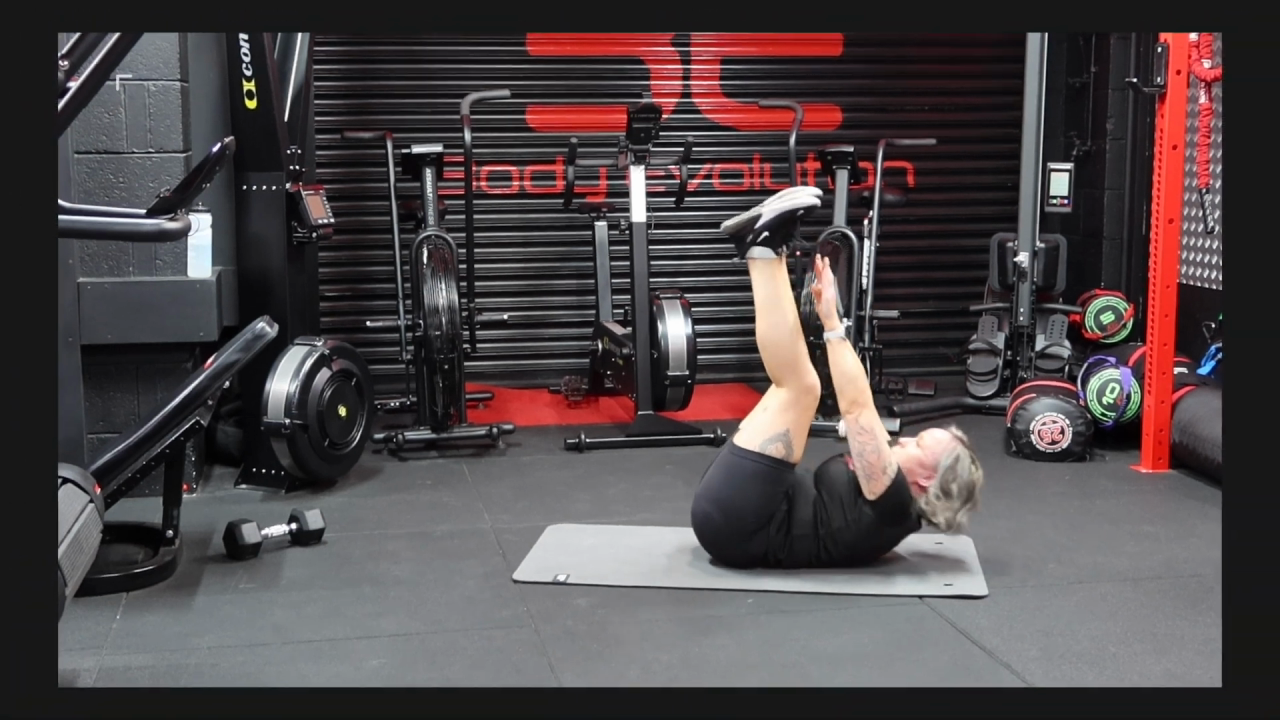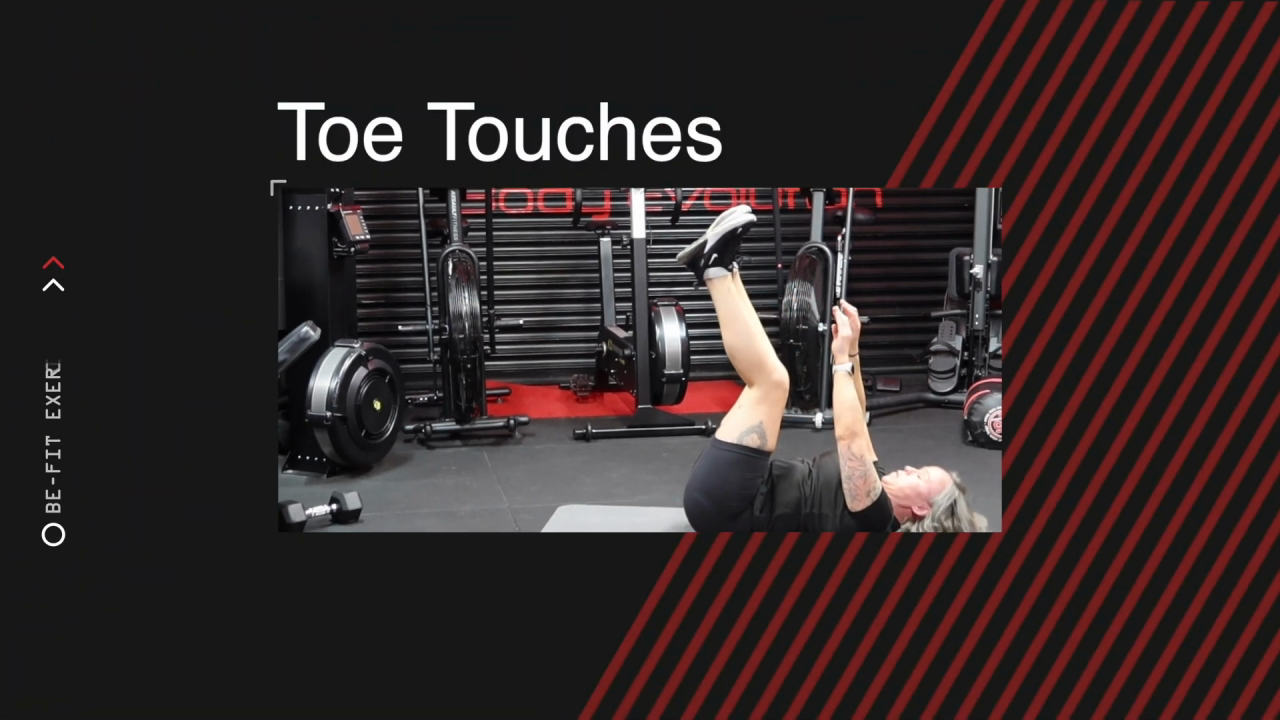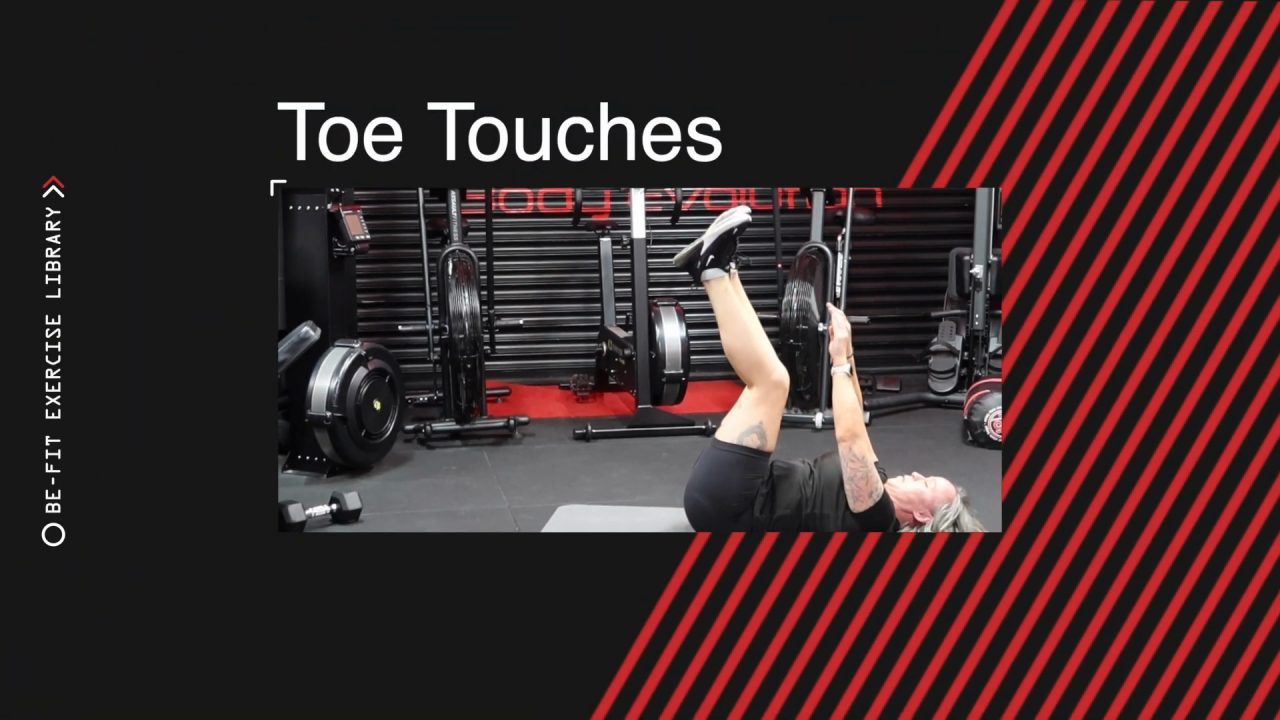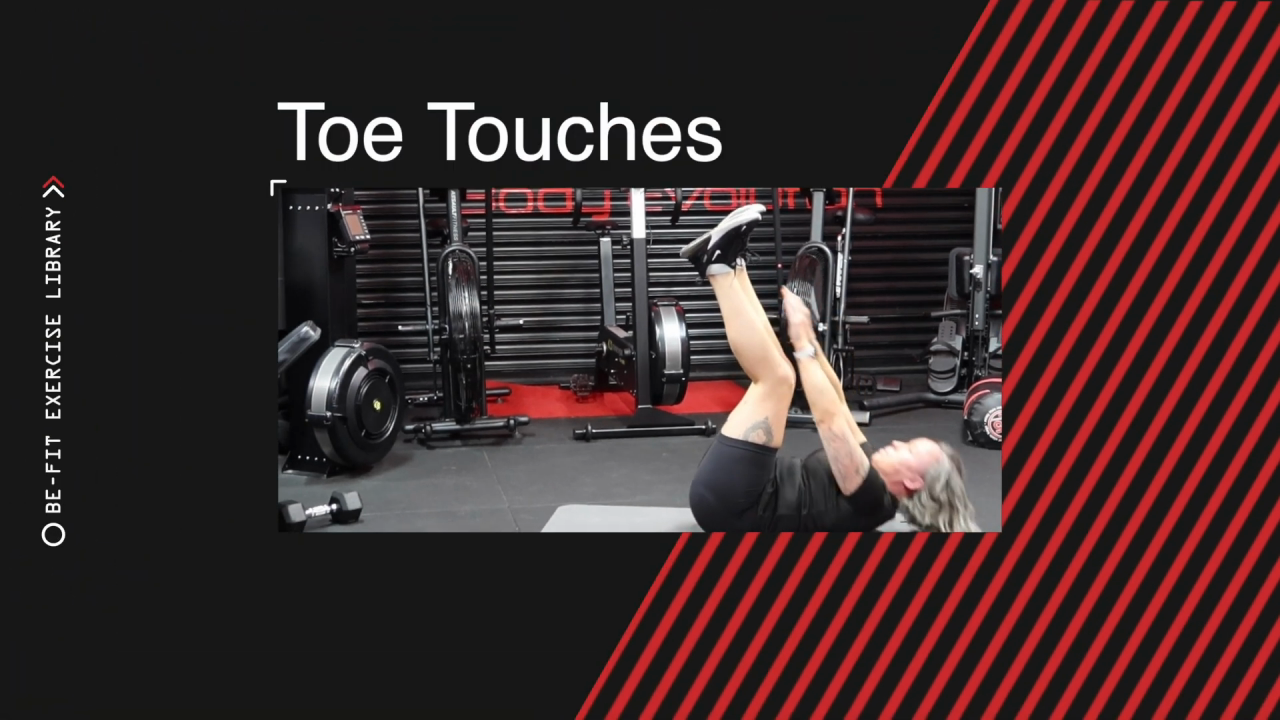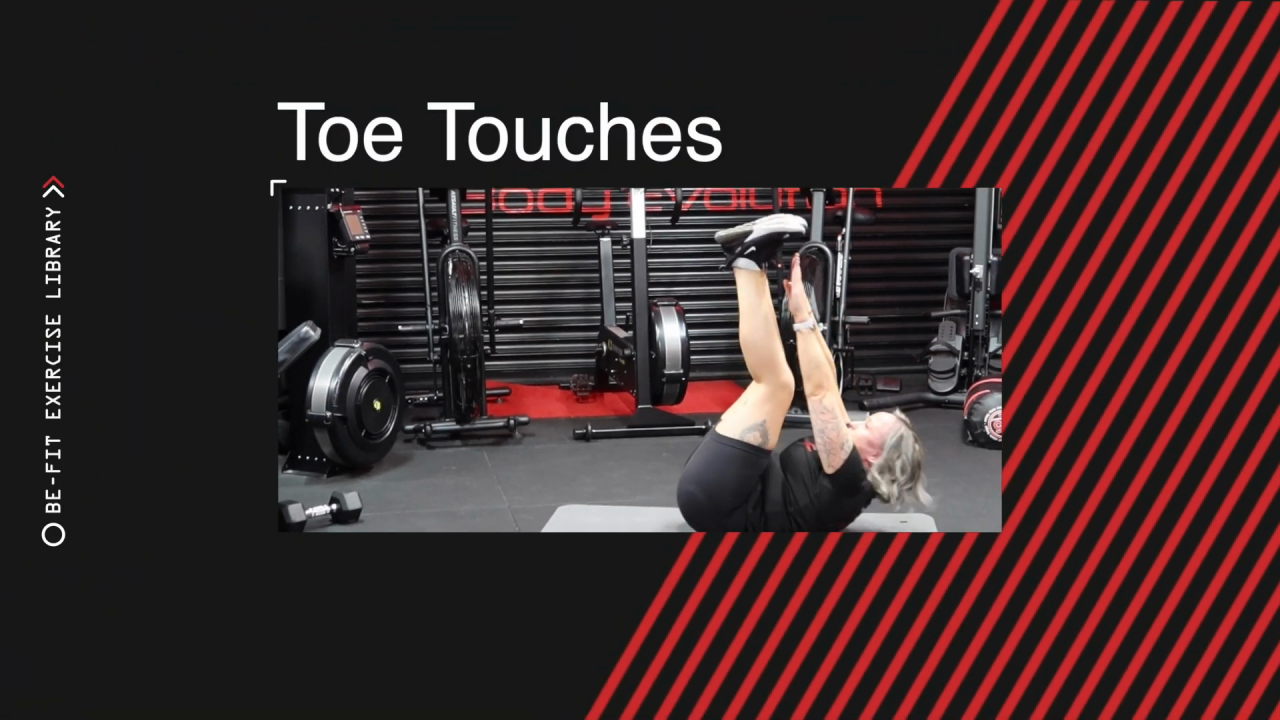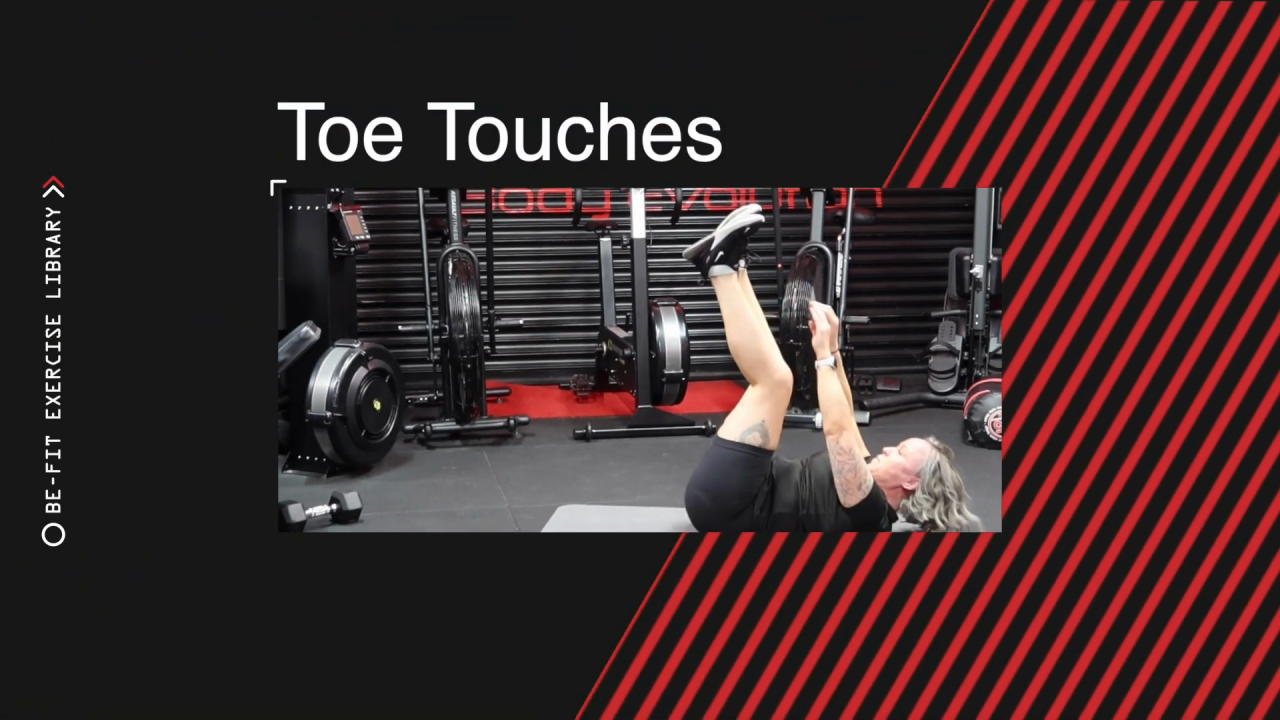
dt=0.4s
person 1, frame 1
left shoulder: (895, 506)
right shoulder: (894, 486)
left elbow: (857, 410)
right elbow: (859, 404)
left wrist: (834, 326)
right wrist: (832, 321)
left hip: (732, 524)
right hip: (735, 518)
left knee: (800, 385)
right knee: (799, 382)
person 1, frame 2
left shoulder: (875, 517)
right shoulder: (880, 488)
left elbow: (849, 434)
right elbow: (856, 425)
left wrist: (842, 361)
right wrist: (851, 352)
left hip: (721, 505)
right hip: (726, 499)
left knee: (770, 380)
right knee: (769, 377)
left ankle: (716, 268)
right ankle: (721, 268)
person 1, frame 3
left shoulder: (877, 515)
right shoulder: (878, 488)
left elbow: (849, 435)
right elbow: (855, 427)
left wrist: (840, 362)
right wrist: (846, 354)
left hip: (722, 508)
right hip: (727, 500)
left knee: (770, 380)
right knee: (770, 378)
left ankle: (714, 270)
right ankle: (719, 269)
person 1, frame 4
left shoulder: (871, 495)
right shoulder: (875, 473)
left elbow: (829, 416)
right elbow: (836, 400)
left wrist: (802, 344)
right wrist: (807, 337)
left hip: (723, 501)
right hip: (728, 493)
left knee: (777, 377)
right knee: (776, 375)
left ankle: (718, 265)
right ankle: (724, 260)
person 1, frame 5
left shoulder: (852, 482)
right shoulder: (845, 456)
left elbow: (821, 389)
right elbow: (826, 376)
left wrist: (802, 317)
right wrist: (803, 307)
left hip: (711, 501)
right hip: (716, 496)
left knee: (778, 381)
right knee: (774, 377)
left ankle: (750, 259)
right ankle: (754, 260)
person 1, frame 6
left shoulder: (871, 511)
right shoulder: (874, 480)
left elbow: (837, 428)
right elbow: (843, 416)
left wrist: (825, 354)
right wrist: (831, 349)
left hip: (721, 503)
right hip: (726, 499)
left knee: (773, 379)
right knee: (772, 376)
left ankle: (722, 265)
right ankle: (728, 264)
